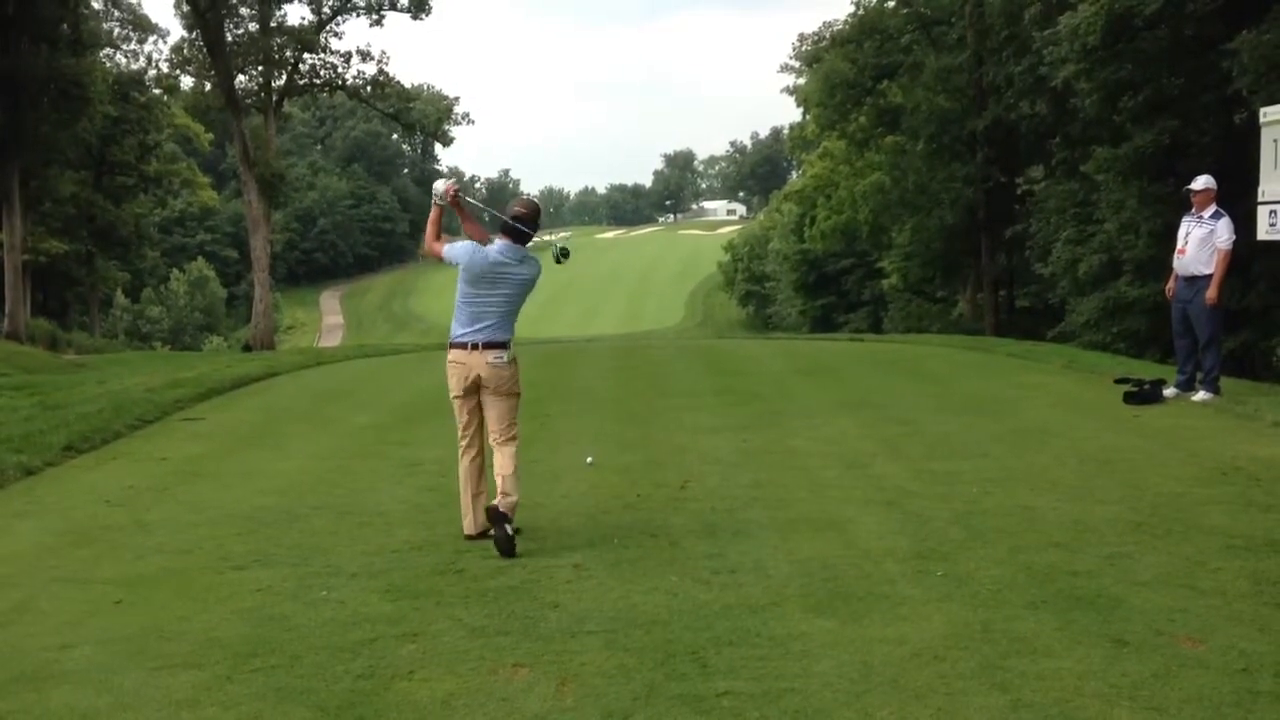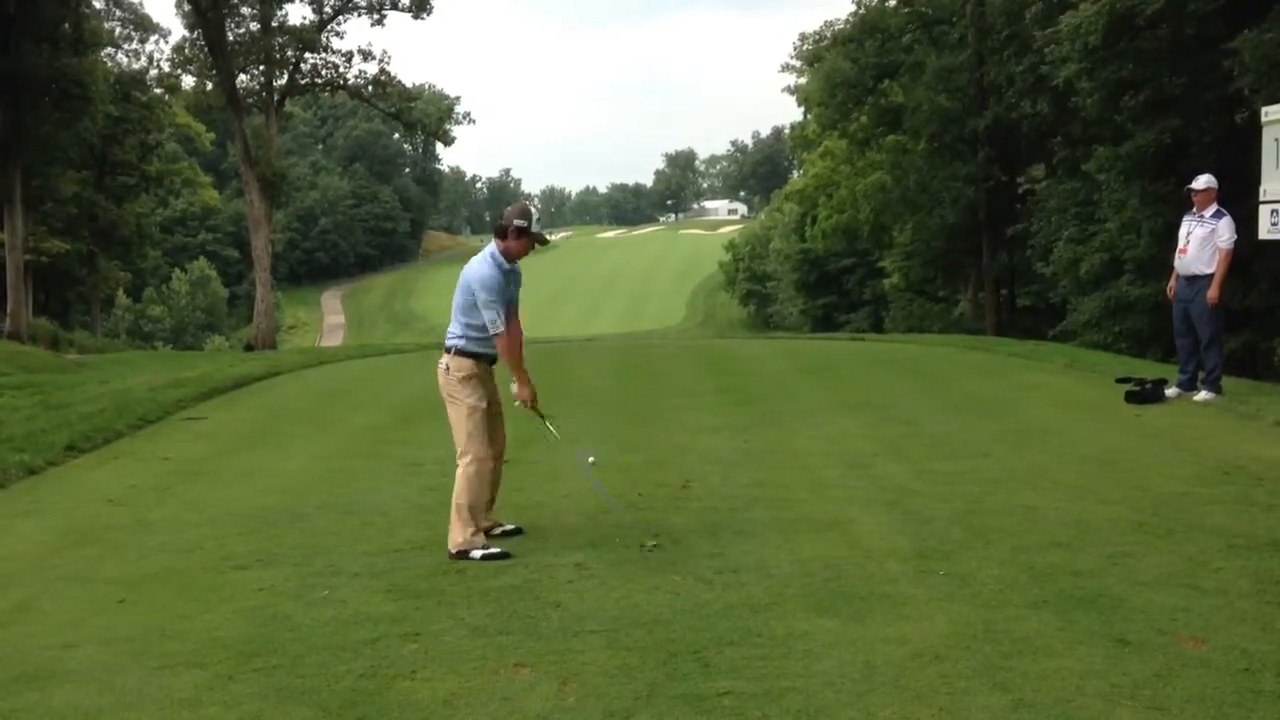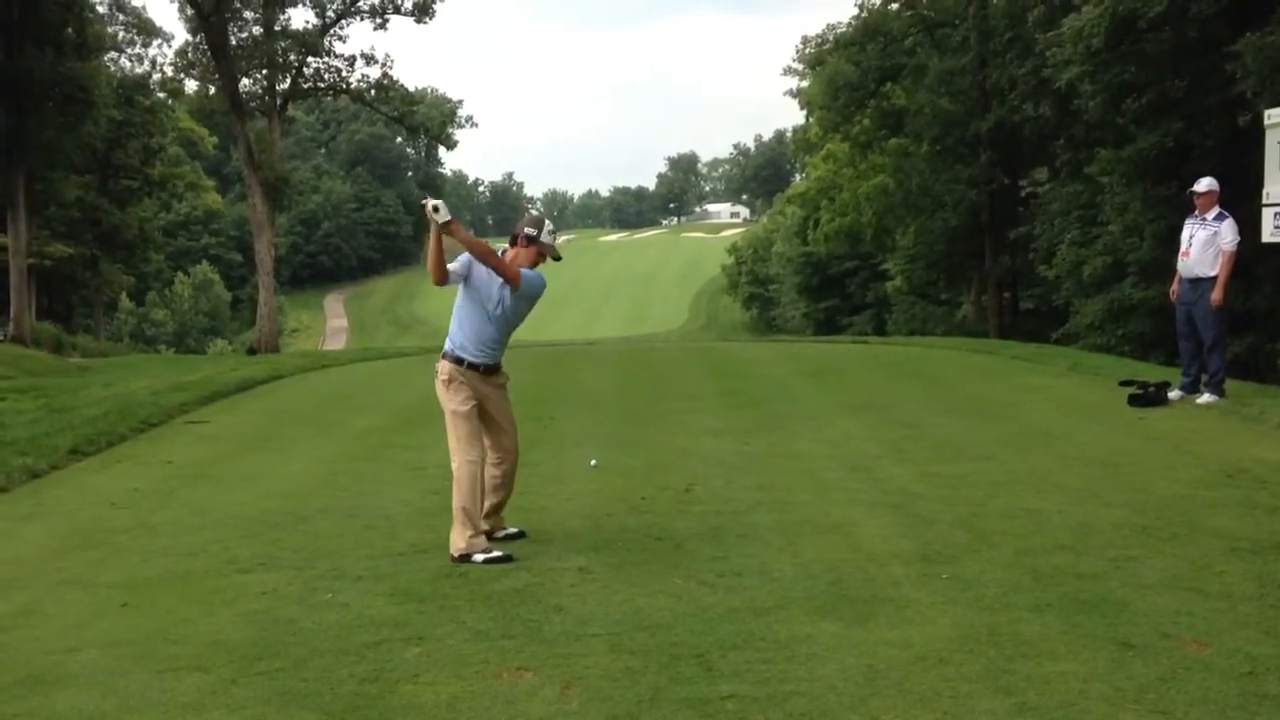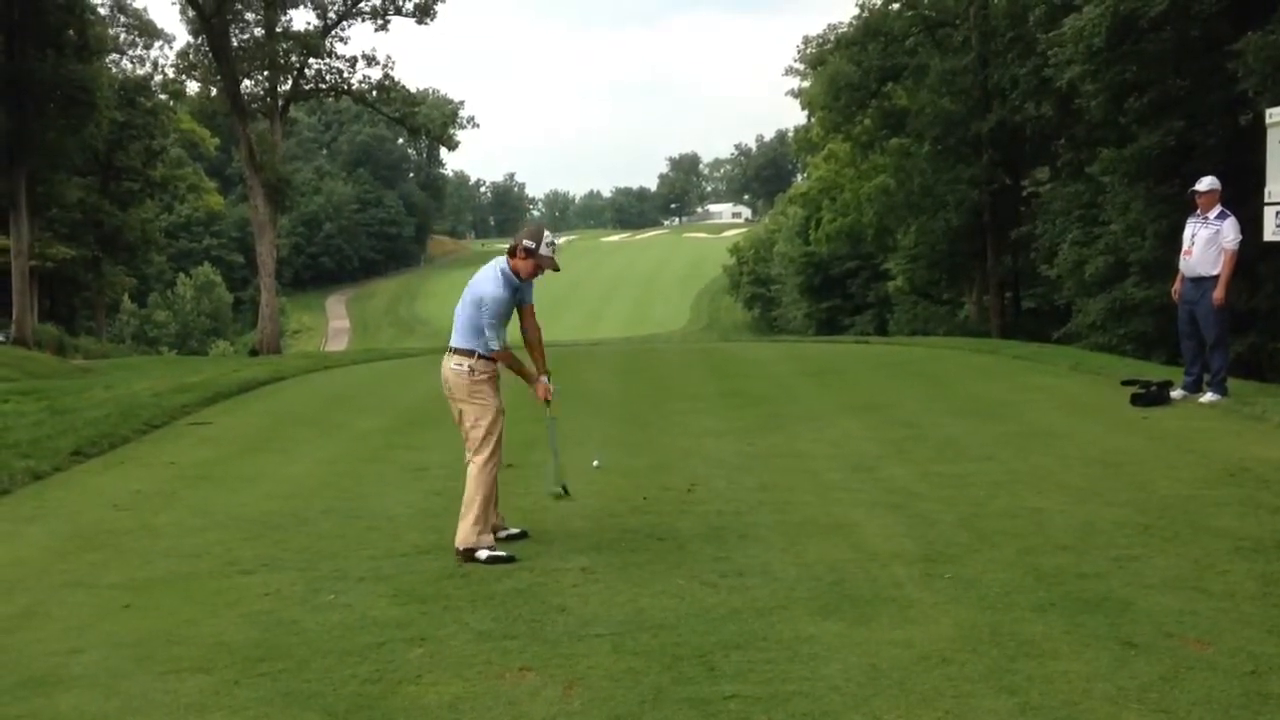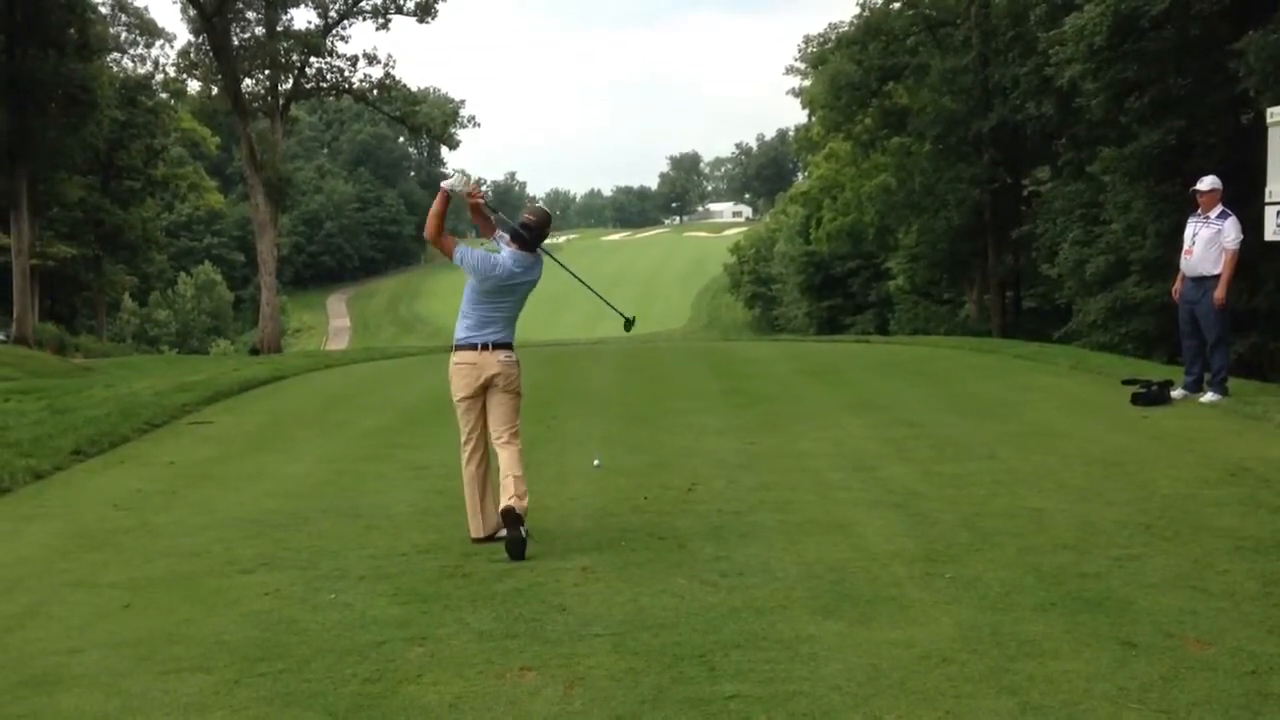
dt=0.5s
person 1, frame 1
left shoulder: (474, 255)
right shoulder: (532, 269)
left elbow: (430, 246)
left wrist: (441, 202)
right wrist: (459, 206)
left hip: (459, 357)
right hip: (498, 360)
left knee: (470, 442)
right knee: (505, 440)
left ankle: (478, 516)
right ankle: (501, 506)
person 1, frame 2
left shoulder: (511, 271)
right shoulder: (486, 273)
left elbow: (513, 324)
right elbow: (501, 334)
left wrist: (520, 378)
right wrist: (523, 381)
left hip: (476, 366)
right hip: (462, 368)
left knee: (494, 447)
right knee: (474, 453)
left ankle: (483, 519)
right ankle: (464, 540)
person 1, frame 3
left shoulder: (535, 283)
right shoulder: (472, 262)
left elbow: (493, 262)
right elbow: (438, 277)
left wrist: (452, 226)
right wrist: (436, 229)
left hip: (492, 376)
right hip: (456, 373)
left knee: (505, 452)
right knee: (468, 458)
left ankle: (489, 522)
right ankle: (466, 543)
person 1, frame 4
left shoulder: (519, 276)
right shoulder: (494, 290)
left elbow: (530, 326)
right elbow: (499, 348)
left wrist: (543, 373)
right wrist: (533, 381)
left hip: (464, 366)
right hip: (473, 370)
left knee: (482, 450)
right knee: (485, 454)
left ankle: (489, 523)
right ankle: (472, 541)
person 1, frame 5
left shoulder: (488, 266)
right shoulder: (535, 264)
left elbow: (431, 234)
right elbow: (485, 225)
left wrist: (446, 191)
right wrist: (473, 198)
left hip: (465, 360)
right hip: (504, 360)
left knee: (473, 445)
right knee: (506, 438)
left ankle: (484, 522)
right ankle: (511, 507)
person 2, frame 1
left shoulder: (1220, 220)
right shoulder: (1187, 218)
left elbow: (1223, 255)
left wrist: (1214, 287)
right wrist: (1172, 279)
left hip: (1203, 284)
right hip: (1182, 283)
left knee: (1207, 337)
right knee: (1182, 335)
left ankle: (1209, 386)
right ankle: (1184, 382)
person 2, frame 2
left shoulder: (1221, 219)
right shoulder: (1188, 217)
left elbow: (1225, 254)
left wrist: (1215, 287)
right wrist: (1173, 279)
left hip: (1204, 283)
right hip: (1183, 282)
left knee: (1208, 336)
right knee: (1183, 335)
left ankle: (1211, 385)
right ankle: (1186, 381)
person 2, frame 3
left shoulder: (1224, 222)
right shoulder: (1190, 220)
left elbow: (1228, 257)
left wrist: (1219, 289)
right wrist: (1176, 281)
left hip: (1207, 286)
right hip: (1186, 285)
left knee: (1212, 339)
right knee: (1186, 337)
left ankle: (1214, 388)
right ankle: (1189, 384)
person 2, frame 4
left shoulder: (1226, 221)
right shoulder: (1191, 219)
left elbow: (1230, 255)
left wrist: (1221, 288)
right wrist: (1178, 281)
left hip: (1209, 285)
right hip: (1188, 284)
left knee: (1214, 338)
right knee: (1188, 336)
left ankle: (1217, 387)
right ankle: (1191, 383)
person 2, frame 5
left shoulder: (1227, 220)
right shoulder: (1192, 219)
left elbow: (1231, 255)
left wrist: (1222, 287)
right wrist: (1179, 280)
left hip: (1210, 284)
right hip: (1189, 284)
left knee: (1215, 338)
right knee: (1189, 336)
left ankle: (1217, 387)
right ankle: (1192, 383)
